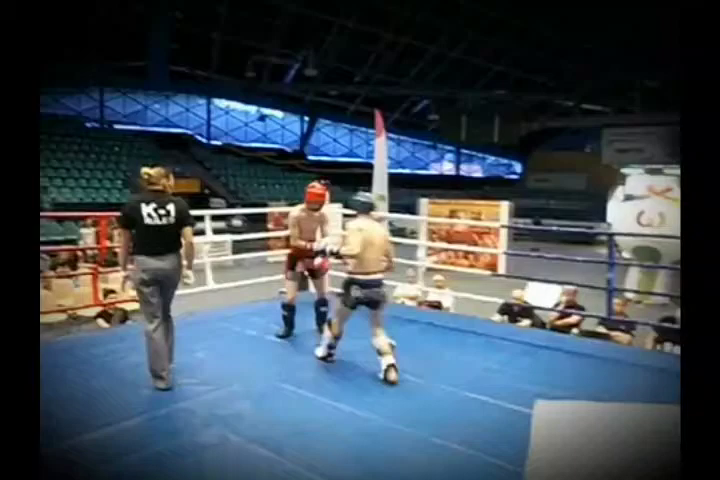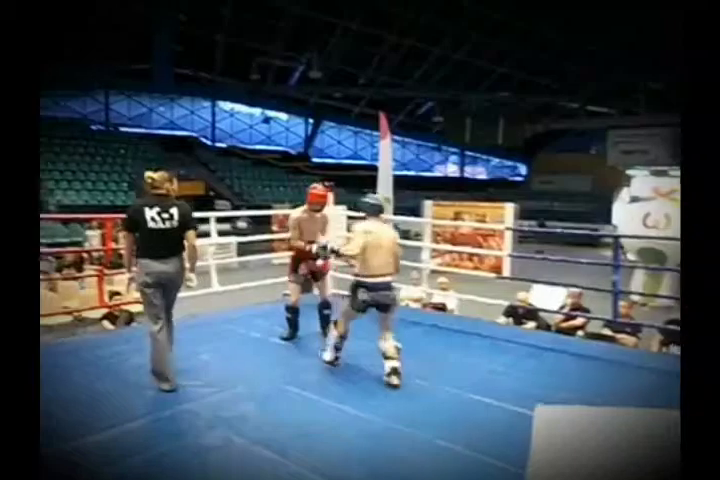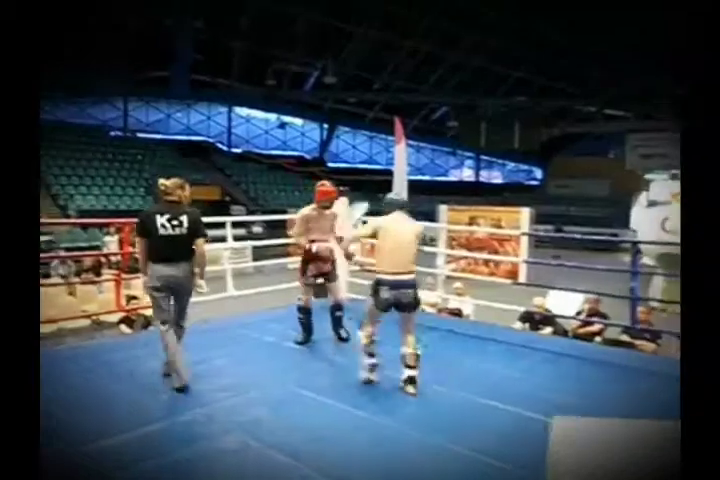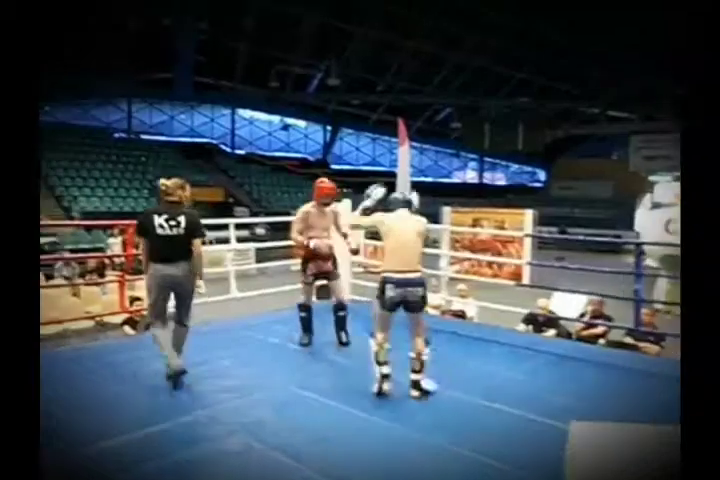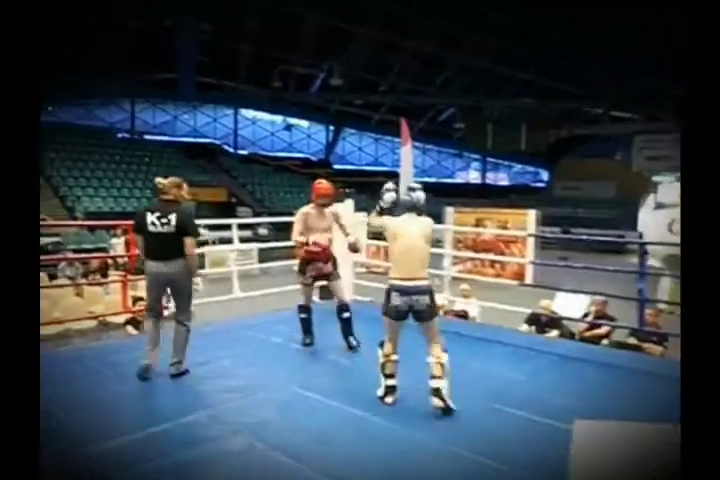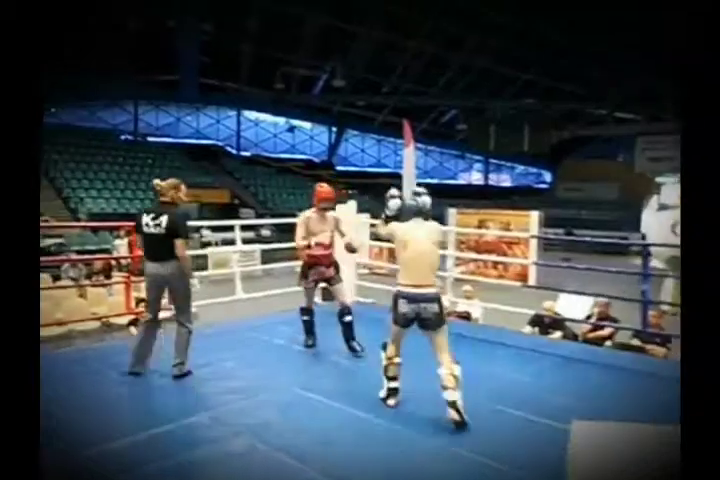
dt=0.1s
person 1, frame 1
left shoulder: (354, 225)
right shoulder: (383, 230)
left elbow: (354, 250)
right elbow: (390, 264)
left wrist: (332, 251)
left hip: (357, 283)
right hip: (377, 284)
left knee: (338, 320)
right knee: (378, 328)
left ankle: (326, 351)
right ankle: (390, 368)
person 1, frame 2
left shoulder: (361, 227)
right shoulder: (392, 232)
left elbow: (354, 251)
right elbow: (396, 267)
left wrist: (336, 249)
left hip: (364, 286)
right hip: (386, 287)
left knee: (344, 320)
right knee: (387, 331)
left ankle: (332, 354)
right ankle: (394, 372)
person 1, frame 3
left shoulder: (380, 221)
right shoulder: (417, 227)
left elbow: (354, 235)
left hip: (384, 284)
right hip: (408, 285)
left knee: (369, 326)
right knee: (408, 332)
left ankle: (369, 370)
right ankle: (409, 380)
person 1, frame 4
left shoulder: (383, 219)
right shoulder: (421, 222)
left elbow: (355, 221)
left wrist: (368, 202)
right wrist: (413, 210)
left hip: (391, 283)
right hip: (415, 283)
left knee: (382, 333)
right knee: (418, 335)
left ankle: (384, 380)
right ankle: (417, 383)
person 1, frame 5
left shoulder: (388, 223)
right shoulder: (427, 225)
left elbow: (372, 221)
left wrist: (384, 204)
right wrist: (419, 206)
left hip: (397, 291)
right hip: (422, 291)
left knee: (390, 344)
right knee: (435, 344)
left ankle: (389, 391)
right ankle: (439, 393)
person 1, frame 6
left shoulder: (397, 229)
right shoulder: (436, 229)
left elbow: (380, 230)
left wrist: (390, 212)
right wrist: (426, 211)
left hip: (405, 297)
right hip: (430, 298)
left knee: (392, 345)
right knee: (444, 356)
left ankle: (391, 392)
right ankle: (454, 407)
person 2, frame 1
left shoulder: (133, 205)
right shoulder: (178, 205)
left elbow: (125, 242)
right elbow: (189, 240)
left wrist: (124, 268)
right wrist: (189, 267)
left hip: (144, 266)
right hip: (171, 264)
left knee: (153, 321)
right knee: (165, 314)
left ankle: (162, 377)
right ankle: (166, 361)
person 2, frame 2
left shoulder: (137, 209)
right shoulder: (182, 208)
left elbow: (129, 244)
right elbow: (192, 244)
left wrist: (129, 270)
right wrist: (191, 270)
left hip: (147, 268)
right hip: (174, 267)
left knee: (157, 322)
right knee: (166, 316)
left ankle: (166, 378)
right ankle: (163, 367)
person 2, frame 3
left shoulder: (148, 215)
right shoulder: (192, 215)
left elbow: (142, 250)
right elbow: (200, 251)
left wrist: (144, 274)
right wrist: (200, 276)
left hip: (158, 273)
right hip: (184, 272)
left knee: (165, 325)
right knee: (178, 320)
left ankle: (179, 376)
right ankle: (170, 367)
person 2, frame 4
left shoulder: (148, 216)
right shoulder: (190, 216)
left elbow: (144, 250)
right elbow: (197, 251)
left wrist: (147, 273)
right wrist: (199, 276)
left hip: (158, 272)
right hip: (184, 271)
left knee: (158, 321)
right knee: (182, 320)
left ankle: (174, 363)
right ankle: (174, 365)
person 2, frame 5
left shoulder: (145, 213)
right shoulder: (184, 215)
left elbow: (141, 245)
right elbow: (190, 250)
right wrist: (195, 274)
left hip: (153, 269)
right hip: (178, 268)
left knee: (153, 316)
right knee: (183, 318)
left ankle: (149, 362)
right ankle: (177, 365)
person 2, frame 6
left shoulder: (144, 215)
right shoulder: (176, 217)
left elbow: (142, 244)
right elbow: (181, 252)
right wrist: (190, 275)
left hip: (152, 269)
right hip: (174, 270)
left knee: (151, 318)
right knee: (183, 319)
left ankle: (137, 365)
right ankle: (179, 366)
person 3, frame 1
left shoulder: (322, 216)
right shoulder: (295, 215)
left elbow: (325, 238)
right elbow: (294, 241)
left wrist: (323, 255)
right wrist: (314, 246)
left hip: (314, 256)
right hip: (297, 257)
left knee: (322, 294)
right knee: (290, 297)
left ankle: (322, 324)
right ankle: (288, 326)
person 3, frame 2
left shoulder: (323, 216)
right shoulder: (296, 216)
left elbow: (324, 238)
right elbow: (294, 242)
right wrist: (313, 248)
left hip: (316, 258)
right hip: (300, 259)
left knee: (325, 296)
right knee: (293, 299)
left ankle: (326, 327)
right ankle: (292, 329)
person 3, frame 3
left shoulder: (332, 214)
right shoulder: (305, 214)
right elbow: (296, 239)
left wrist: (343, 247)
right wrist: (314, 248)
left hip: (327, 259)
right hip: (310, 260)
left knee: (336, 298)
right knee: (306, 300)
left ankle: (339, 328)
right ankle: (306, 332)
person 3, frame 4
left shoulder: (333, 212)
right shoulder: (305, 211)
left elbow: (339, 228)
right elbow: (294, 236)
left wrist: (348, 239)
right wrist: (311, 243)
left hip: (328, 257)
right hip: (311, 258)
left knee: (340, 298)
right knee: (306, 298)
left ankle: (341, 331)
right ankle: (306, 332)
person 3, frame 5
left shoulder: (333, 213)
right shoulder: (304, 213)
left elbow: (343, 227)
right elbow: (295, 238)
left wrist: (350, 238)
right wrist: (311, 240)
left hip: (328, 258)
right hip: (309, 259)
left knee: (342, 299)
right knee: (306, 300)
left ankle: (349, 335)
right ankle: (307, 334)
person 3, frame 6
left shoulder: (333, 218)
right shoulder: (305, 218)
left elbow: (342, 235)
right elbow: (298, 243)
left wrist: (348, 242)
right wrist: (314, 241)
left hip: (330, 262)
right hip: (312, 263)
left knee: (343, 302)
right knee: (308, 302)
left ankle: (351, 340)
right ankle: (310, 335)
